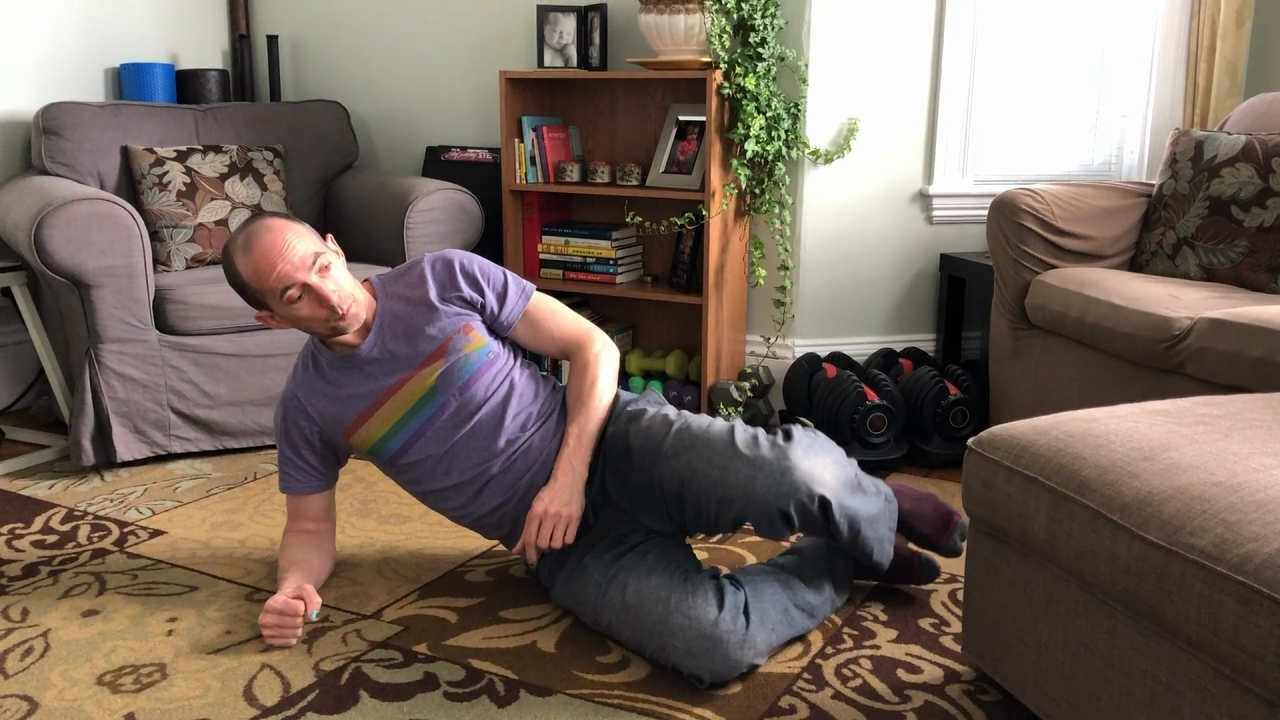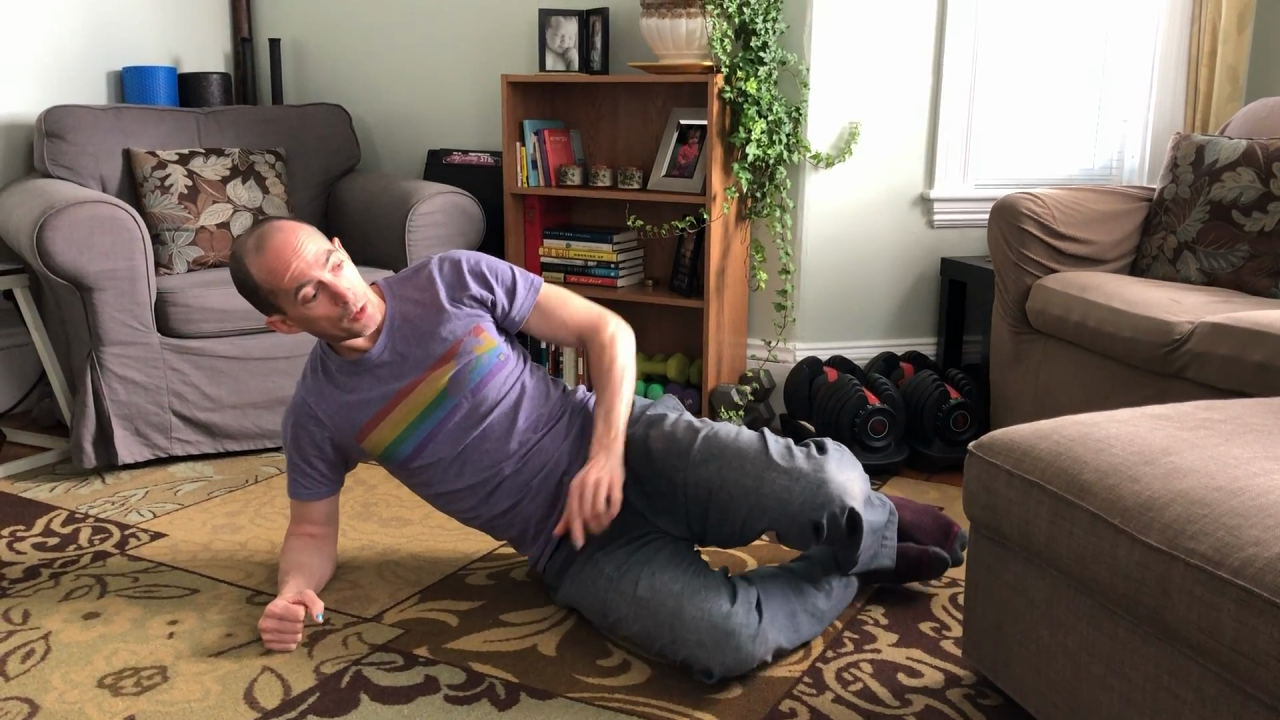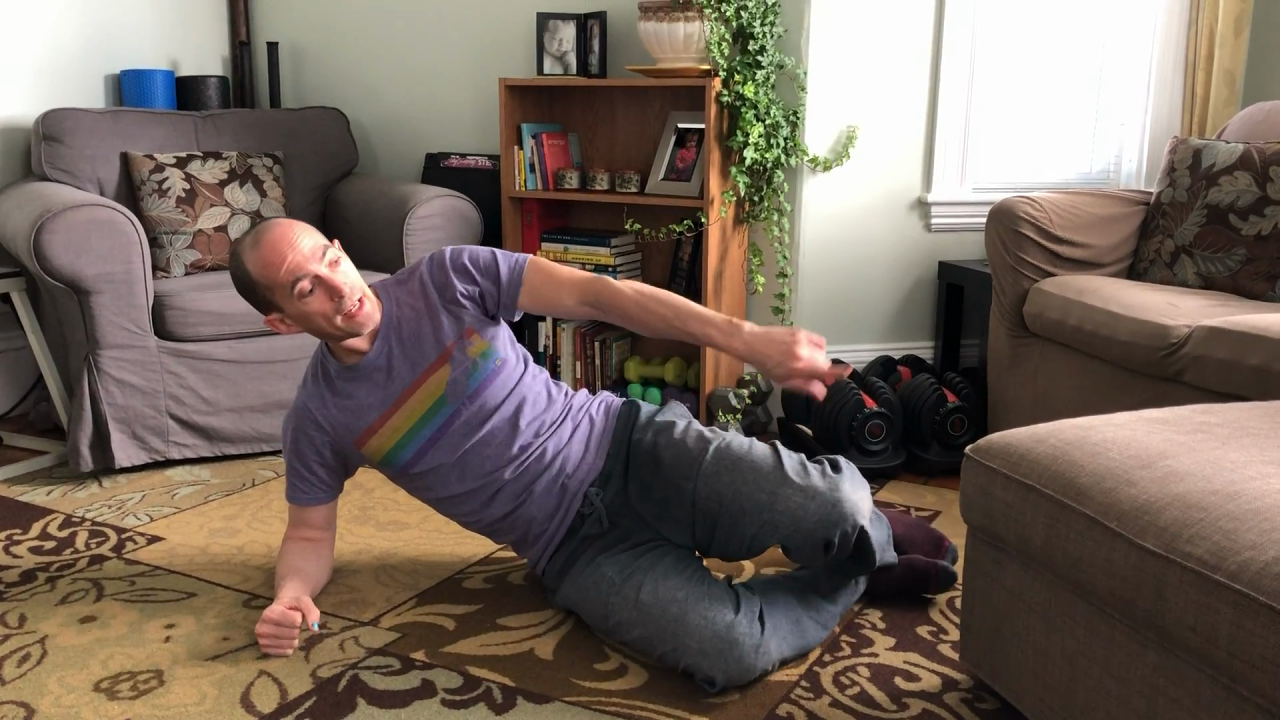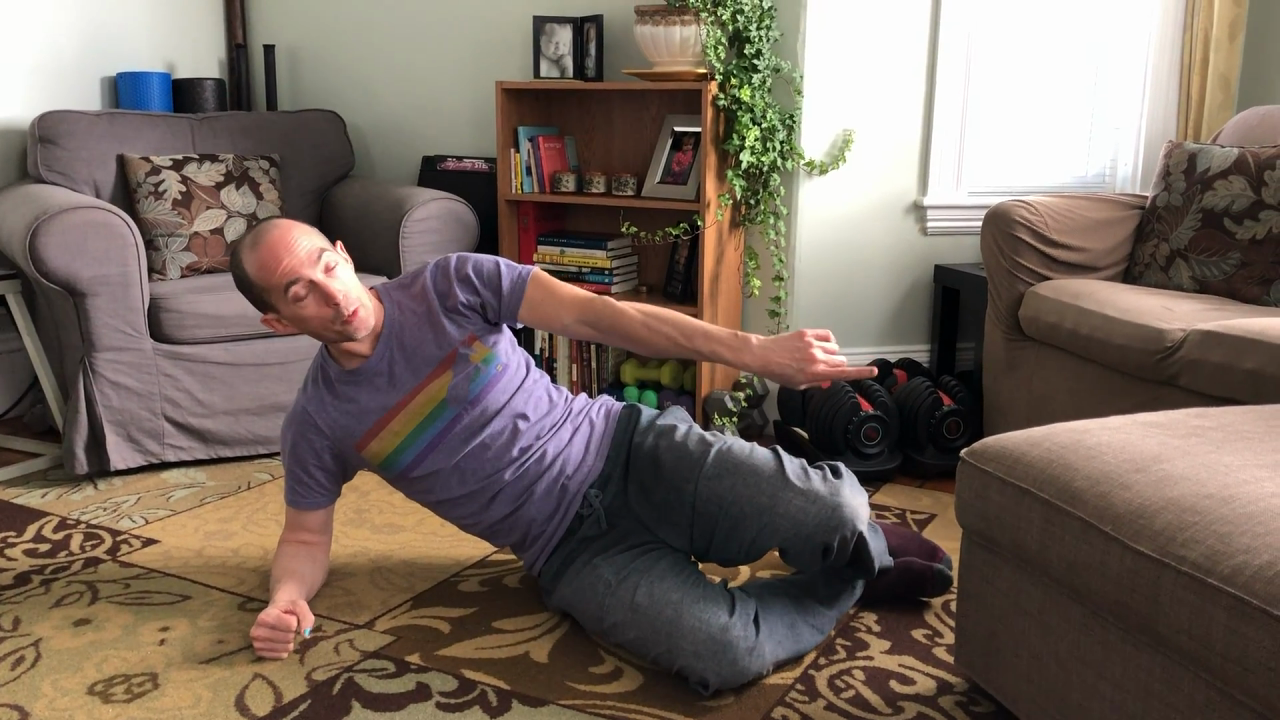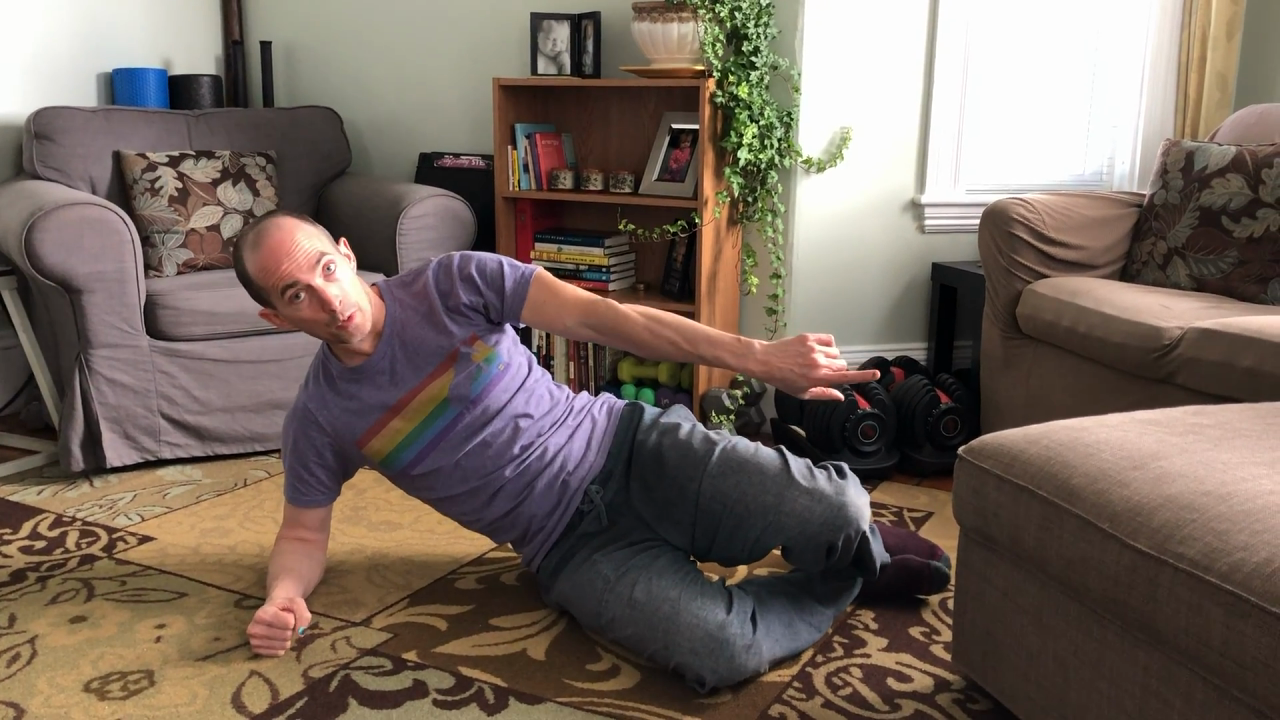
dt=0.4s
person 1, frame 1
left shoulder: (445, 277)
right shoulder: (307, 407)
left elbow: (592, 348)
right elbow: (310, 526)
left wrist: (568, 475)
right wrist: (292, 587)
left hip: (618, 444)
right hip: (568, 544)
left knee: (790, 475)
right knee: (715, 646)
left ankle: (872, 512)
right ankle: (844, 561)
person 1, frame 2
left shoulder: (451, 279)
right shoulder: (317, 413)
left elbow: (604, 329)
right elbow: (312, 530)
left wrist: (607, 452)
right wrist: (294, 592)
left hip: (631, 449)
right hip: (572, 540)
left knee: (824, 490)
right knee: (725, 642)
left ankle: (872, 521)
right ankle: (856, 566)
person 1, frame 3
left shoulder: (447, 277)
right shoulder: (318, 419)
left elbow: (598, 295)
right elbow: (309, 533)
left wrist: (745, 338)
right wrist: (290, 595)
left hip: (629, 447)
right hip: (576, 543)
left knee: (831, 508)
right knee: (729, 651)
left ankle: (867, 532)
right ankle: (853, 576)
person 1, frame 4
left shoulder: (449, 284)
right shoulder: (316, 422)
left elbow: (600, 317)
right elbow: (305, 537)
left wrist: (756, 351)
right wrist: (285, 600)
left hip: (629, 451)
right hip: (572, 547)
left knee: (828, 512)
right knee: (723, 654)
left ankle: (861, 539)
right ankle: (848, 582)
person 1, frame 5
left shoulder: (454, 282)
right shoulder: (317, 419)
left elbow: (604, 319)
right elbow: (303, 535)
left wrist: (759, 356)
right wrist: (282, 598)
left hip: (631, 450)
right hip: (571, 544)
left knee: (833, 511)
right knee: (720, 653)
left ankle: (859, 543)
right ankle: (847, 580)
